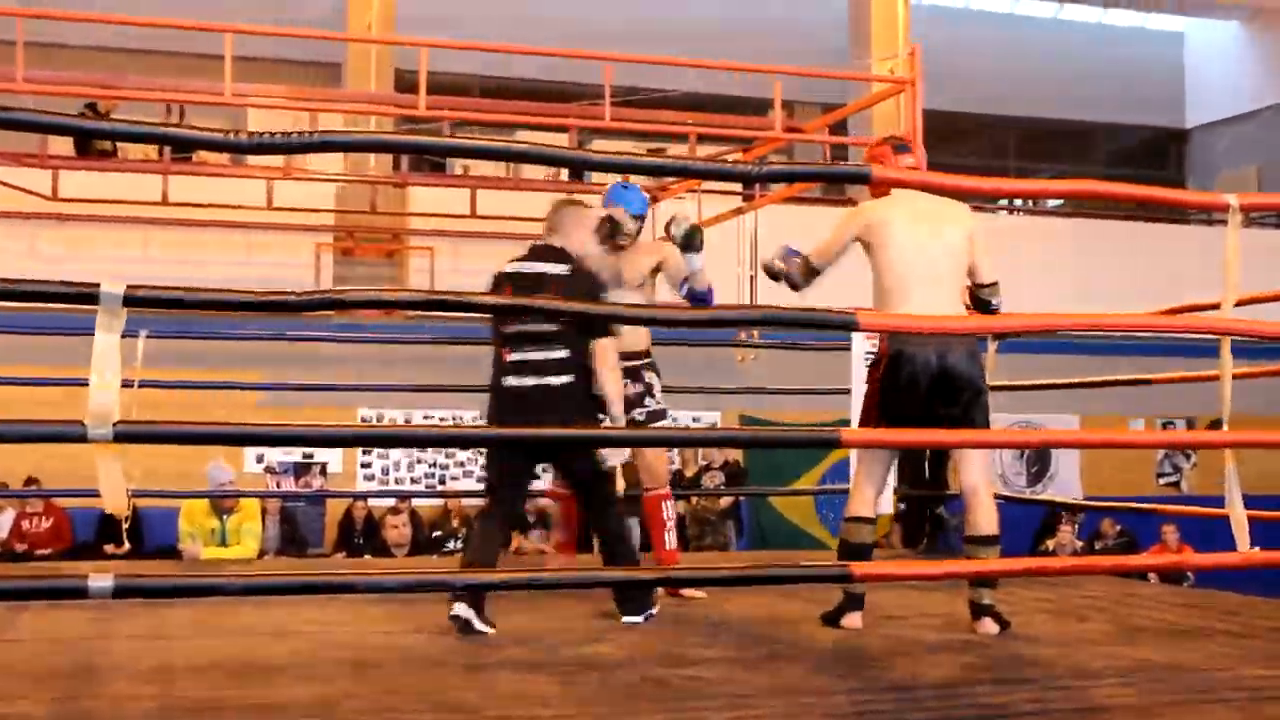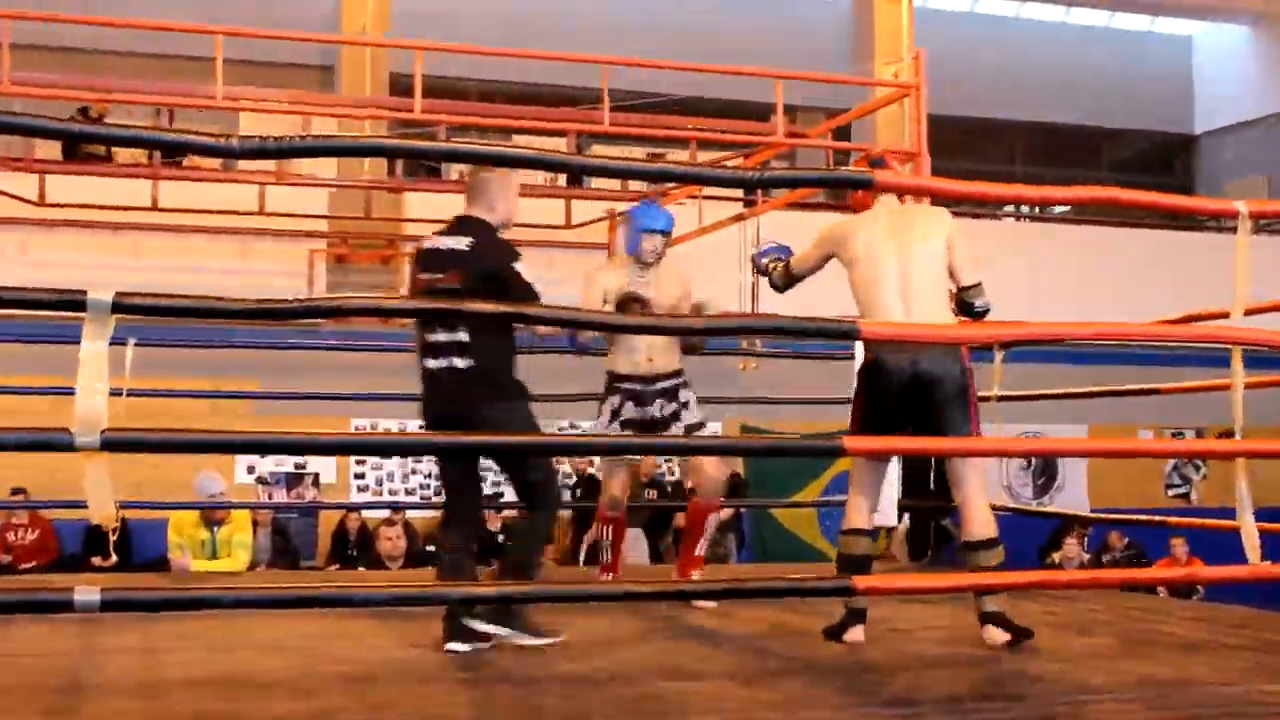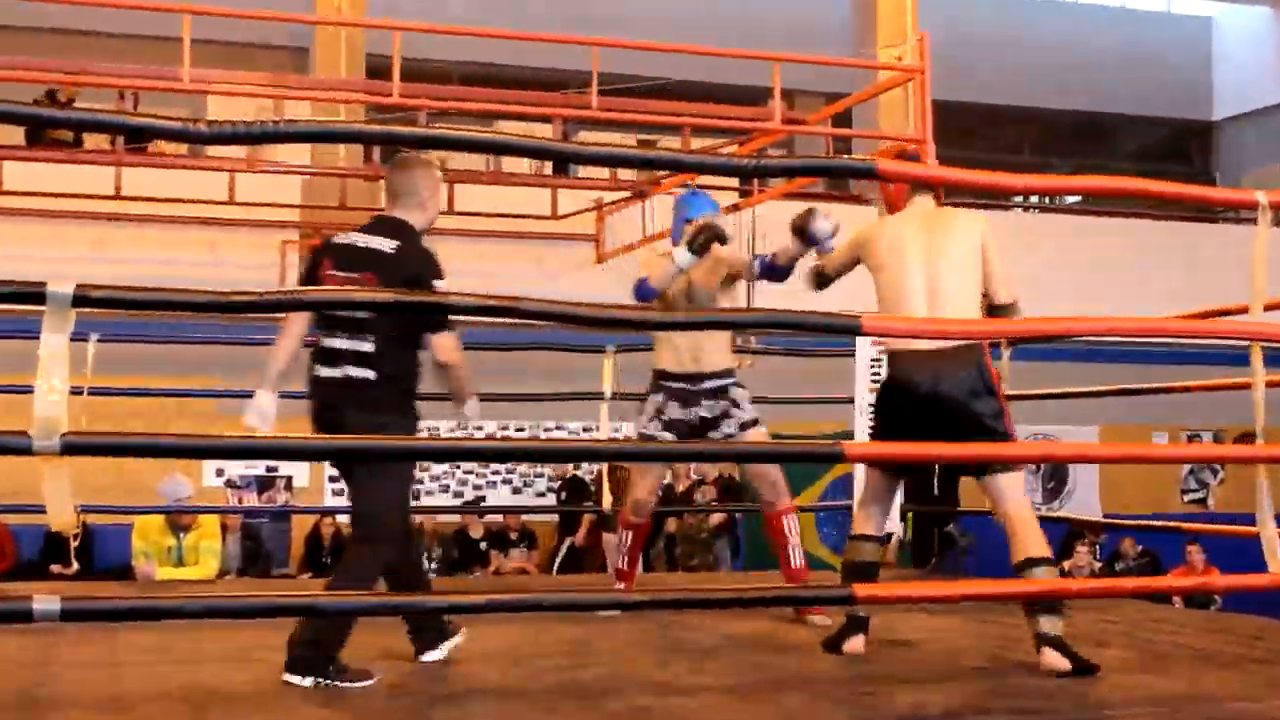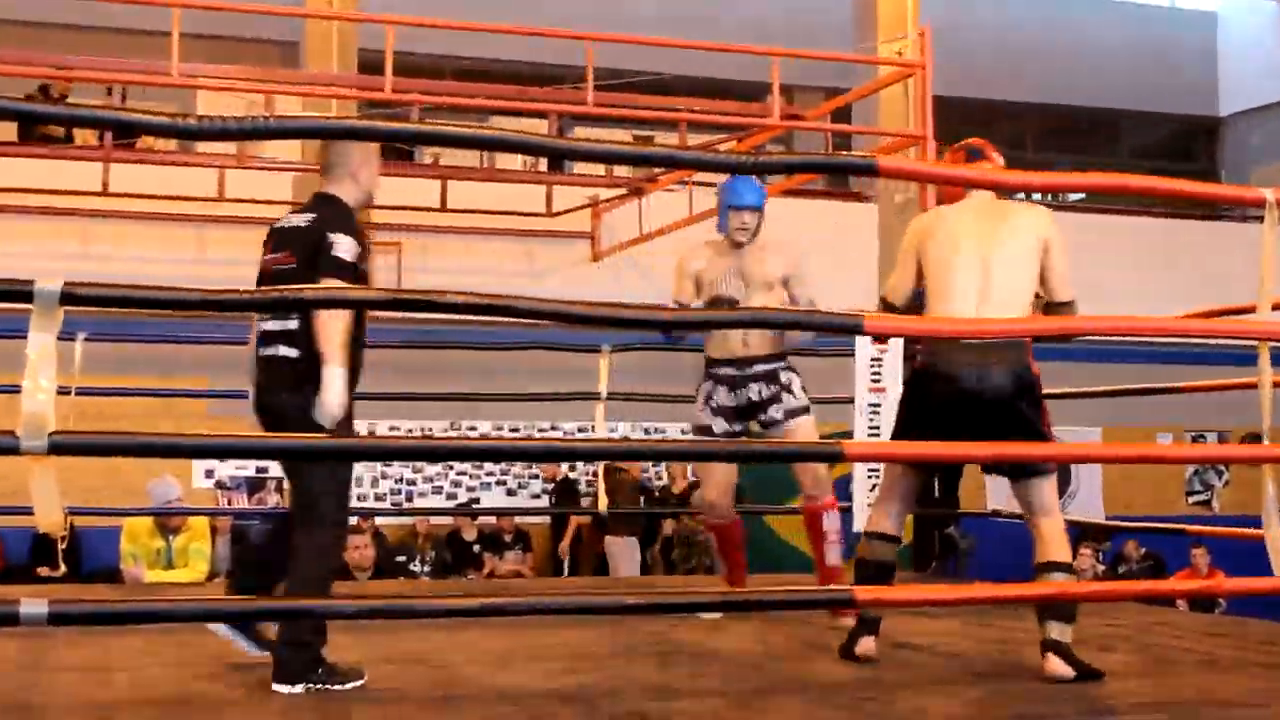
dt=0.3s
person 1, frame 1
left shoulder: (870, 214)
right shoulder: (960, 213)
left elbow: (809, 269)
right elbow: (989, 298)
left wrist: (779, 265)
left hip: (906, 351)
right hip: (961, 350)
left knee: (868, 481)
right knee: (976, 484)
left ankle: (852, 603)
right ankle: (984, 607)
person 1, frame 2
left shoulder: (845, 231)
right shoulder: (937, 219)
left elbow: (785, 276)
right elbow: (975, 302)
left wrist: (767, 265)
left hip: (885, 362)
right hip: (943, 359)
left knee: (863, 492)
right knee: (971, 492)
left ankle: (853, 617)
right ankle: (992, 616)
person 1, frame 3
left shoulder: (874, 235)
right shoulder: (971, 223)
left elbow: (823, 272)
right elbow: (1006, 312)
left wrist: (818, 249)
left hip: (908, 378)
right hip: (967, 373)
left knee: (872, 504)
right knee: (1017, 511)
left ankle: (854, 627)
right ankle: (1051, 640)
person 1, frame 4
left shoulder: (927, 225)
right shoulder: (1035, 218)
left elbow: (887, 315)
right elbow: (1063, 311)
left hip: (939, 370)
right hip: (1009, 370)
left knee: (891, 501)
right knee: (1045, 515)
left ankle: (865, 628)
right ankle: (1057, 647)
person 2, frame 1
left shoulder: (504, 277)
right shoulder: (584, 283)
right elbow: (605, 354)
right wrist: (618, 423)
left hip: (509, 415)
right hip: (566, 417)
left knee: (498, 512)
right knee: (603, 508)
left ankle: (468, 598)
right ankle: (635, 602)
person 2, frame 2
left shoulder: (428, 251)
right shoulder: (494, 252)
left elbow: (418, 322)
left hip: (440, 399)
right hip: (492, 398)
left knee: (461, 512)
right knee: (542, 498)
left ankle: (462, 621)
right ankle: (500, 608)
person 2, frame 3
left shoulder: (333, 247)
right shoulder: (416, 260)
left elbow: (296, 321)
right elbow: (445, 351)
left wrist: (267, 390)
right wrist: (466, 399)
left hip: (329, 407)
right hip: (381, 414)
left knee: (387, 518)
right knee: (379, 534)
left ankle: (429, 631)
right ankle: (311, 655)
person 2, frame 4
left shoulder: (283, 229)
right shoulder: (340, 228)
left elbow: (263, 310)
right elbow: (331, 299)
right wrist: (335, 369)
left hip: (274, 388)
right hip: (311, 390)
left knee: (307, 509)
right knee: (324, 522)
left ankle: (246, 604)
right ankle: (298, 662)
person 3, frame 1
left shoulder: (655, 252)
left elbow: (701, 299)
left wrist: (692, 253)
right wrist: (596, 245)
left hip: (638, 370)
left knee: (655, 471)
left ankle: (669, 572)
right ankle: (565, 554)
person 3, frame 2
left shoulder: (678, 278)
right shoulder: (604, 276)
left elbow: (691, 343)
right elbow: (579, 338)
right wrist: (619, 312)
left hip: (672, 389)
right hip: (624, 392)
left knee: (714, 480)
right knee: (615, 493)
left ankle: (689, 569)
right ankle: (609, 572)
person 3, frame 3
left shoulder: (727, 261)
right shoulder: (659, 263)
left elbow: (769, 268)
right elbow: (644, 292)
left wrist: (800, 244)
right wrist: (687, 254)
left hip: (723, 389)
right hip: (671, 392)
left knee: (774, 485)
right knee: (640, 497)
left ankle: (800, 591)
right ankle: (623, 585)
person 3, frame 4
left shoulder: (782, 256)
right shoulder: (696, 259)
left elbow: (808, 314)
right wrist: (705, 310)
left hip: (775, 375)
right hip: (723, 380)
left knee: (815, 478)
right knee: (714, 498)
left ankle: (833, 590)
right ankle: (736, 586)
